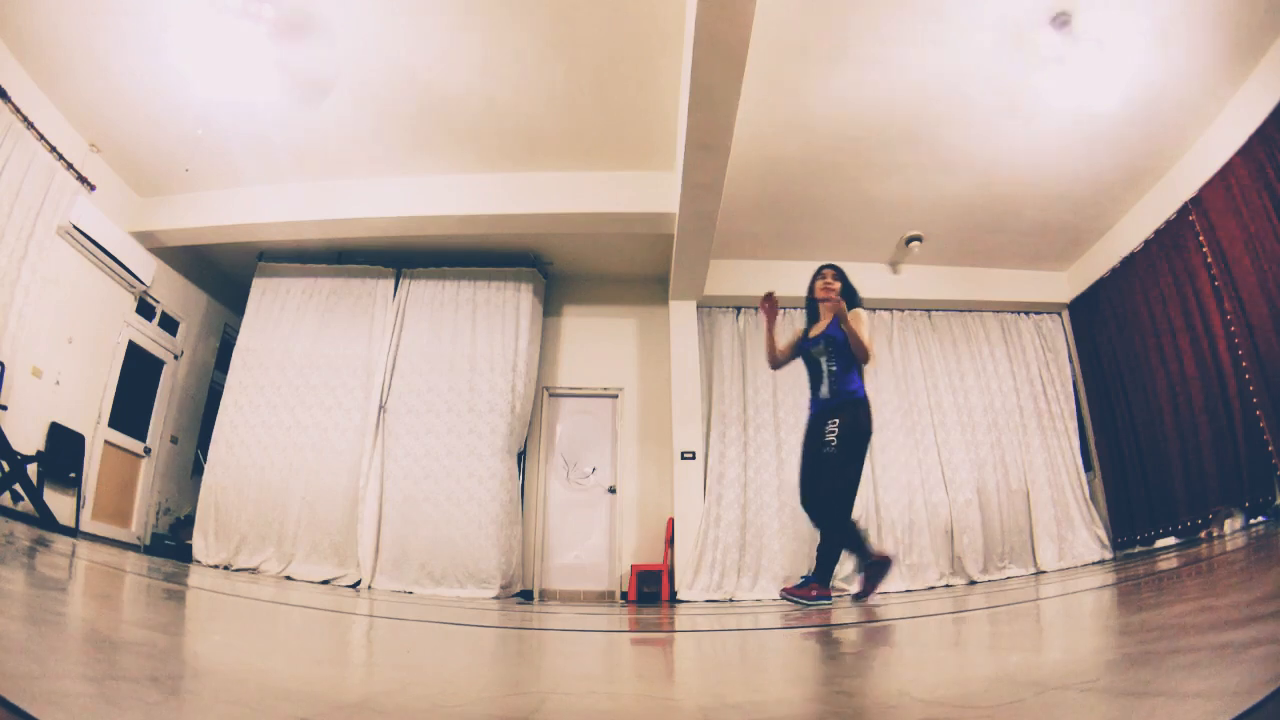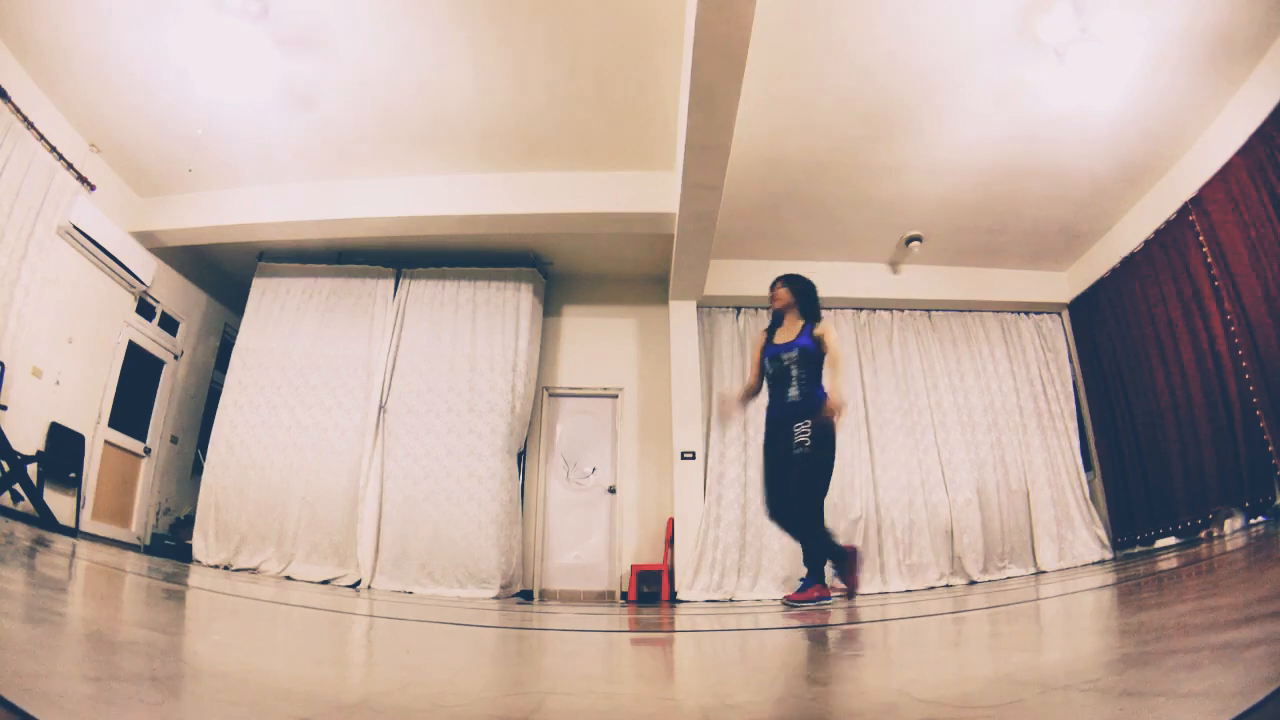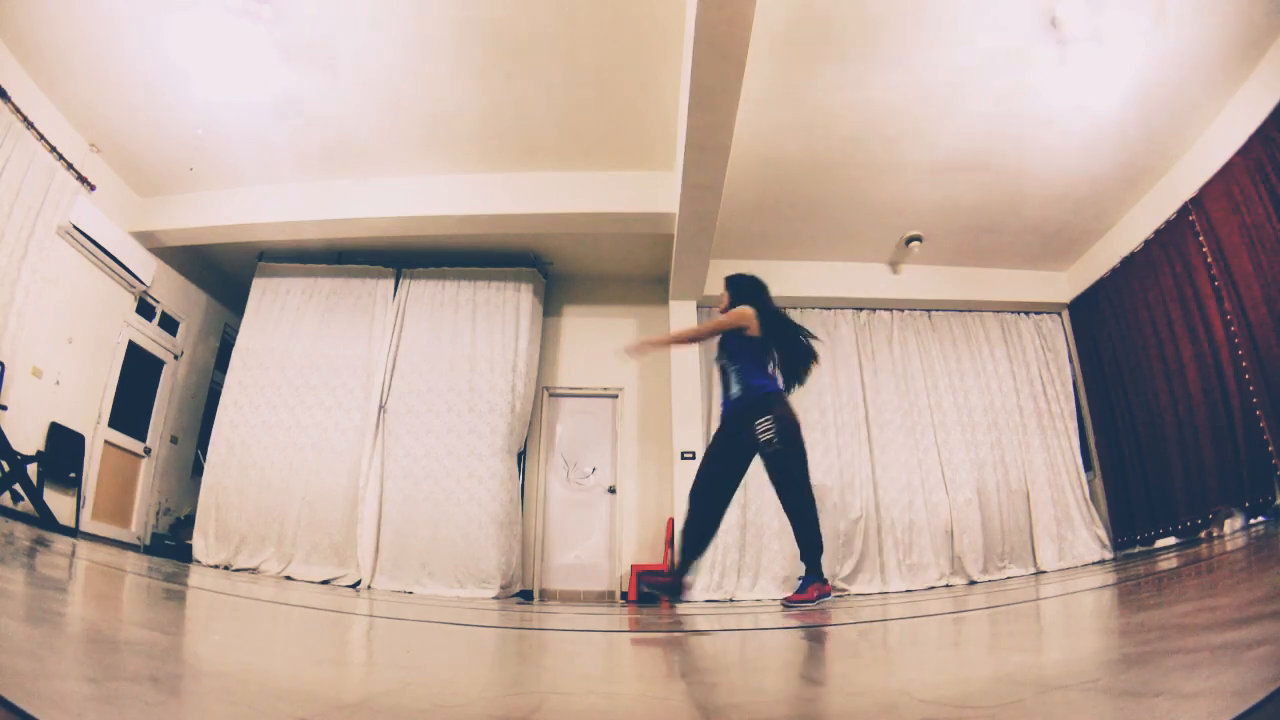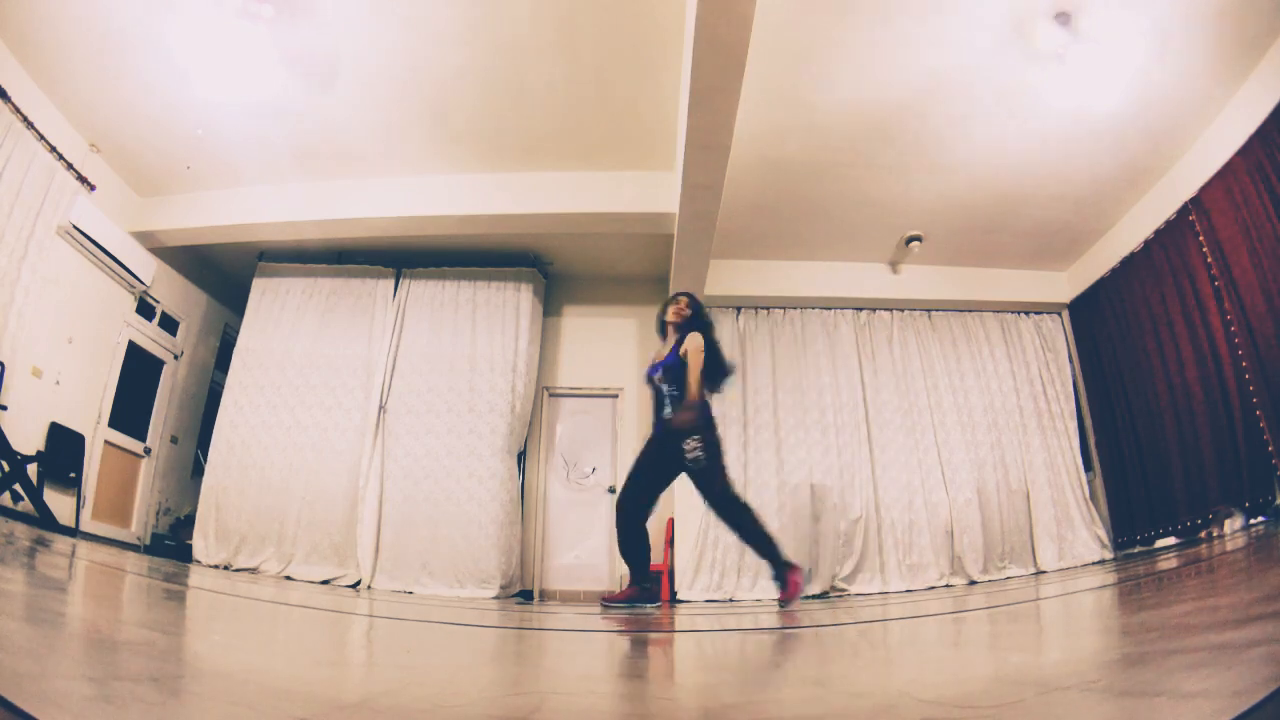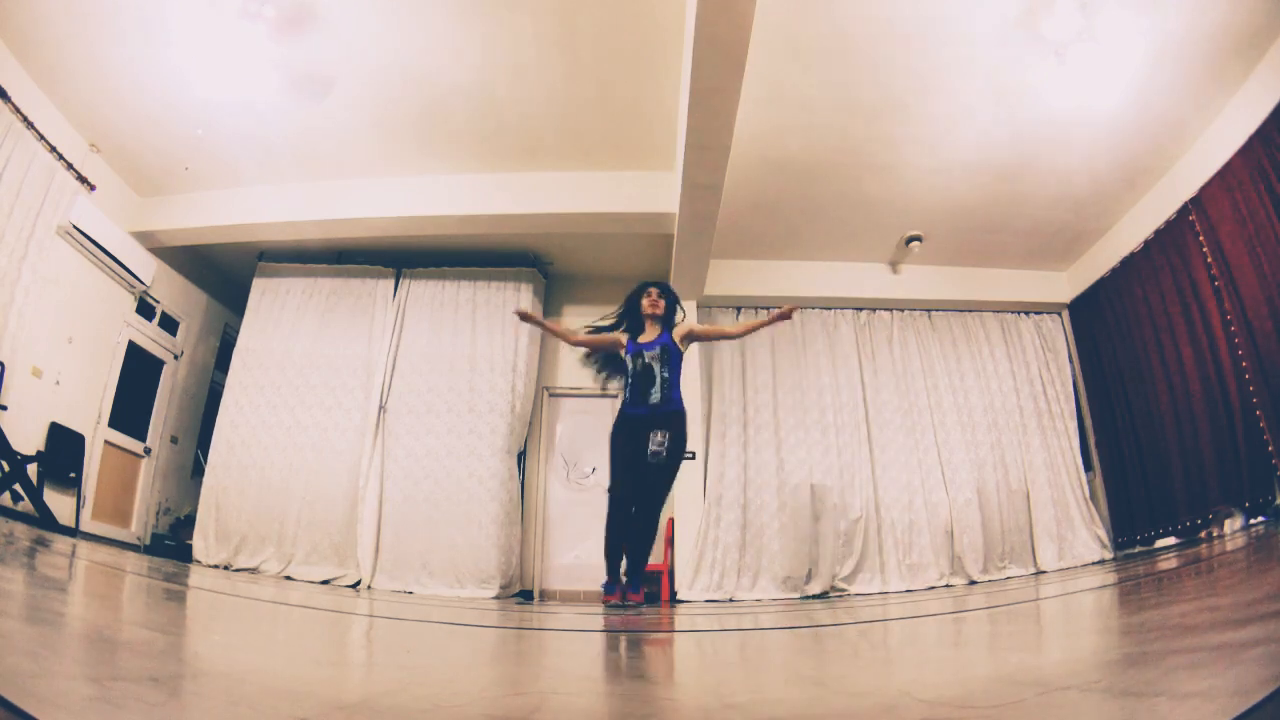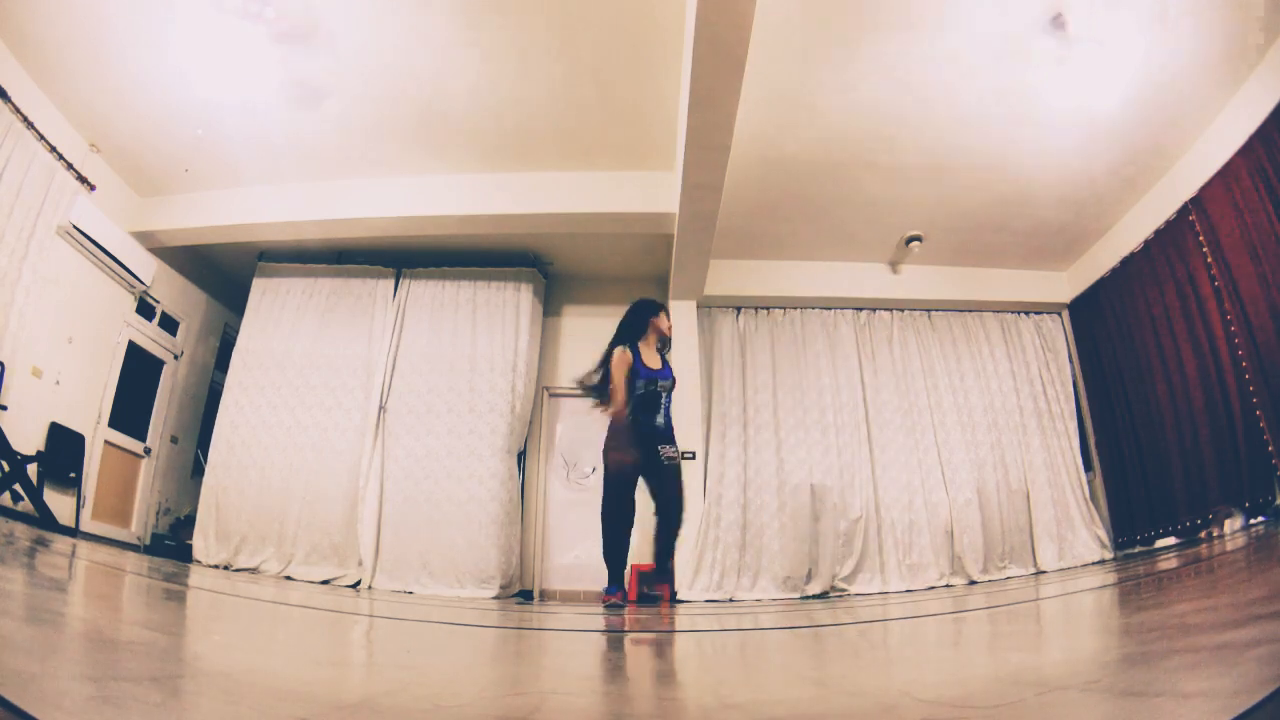
dt=0.3s
person 1, frame 1
left shoulder: (851, 317)
right shoulder: (806, 332)
left elbow: (865, 355)
right elbow: (775, 362)
left wrist: (844, 318)
right wrist: (770, 320)
left hip: (849, 413)
right hip: (818, 418)
left knee: (834, 497)
right knee: (813, 499)
left ankle: (820, 580)
right ankle: (870, 560)
person 1, frame 2
left shoulder: (818, 329)
right shoulder: (765, 339)
left elbow: (834, 362)
right elbow: (754, 386)
left wrist: (835, 393)
right wrist: (736, 401)
left hip: (812, 419)
right hip: (778, 424)
left knee: (807, 499)
right knee: (780, 505)
left ankle: (816, 581)
right ankle: (840, 557)
person 1, frame 3
left shoulder: (746, 314)
right shoulder: (734, 332)
left elbow: (696, 334)
left wrist: (651, 342)
left hip: (765, 413)
right hip: (735, 420)
left knee: (795, 494)
right knee: (705, 495)
left ankle: (816, 579)
right ankle: (678, 577)
person 1, frame 4
left shoulder: (693, 340)
right shoulder: (660, 353)
left elbow: (695, 378)
left wrist: (690, 408)
left hip: (692, 433)
right hip: (663, 436)
left knee: (725, 503)
right knee: (629, 505)
left ankle: (784, 570)
right ankle: (642, 585)
person 1, frame 5
left shoulder: (678, 333)
right shoulder: (624, 339)
left elbow: (730, 331)
right elbow: (577, 339)
left wrist: (770, 319)
right wrist: (538, 322)
left hip: (668, 423)
right hip: (630, 424)
left knee: (649, 502)
right knee: (621, 499)
left ankle: (633, 581)
right ankle: (614, 580)
person 1, frame 6
left shoulder: (664, 360)
right shoulder: (624, 354)
right elbow: (618, 401)
right wrist: (620, 444)
left hip: (661, 441)
right hip: (624, 442)
left knee: (671, 506)
right knee: (617, 513)
left ankle: (663, 574)
right ankle: (615, 584)
